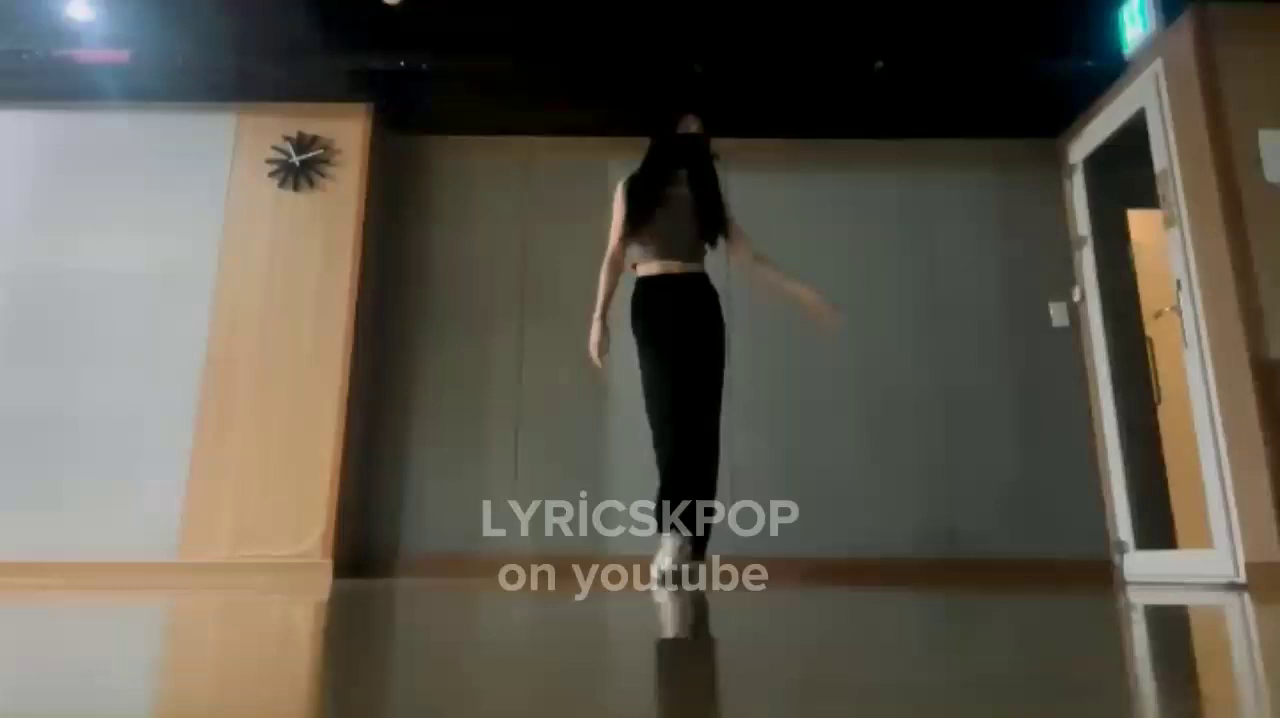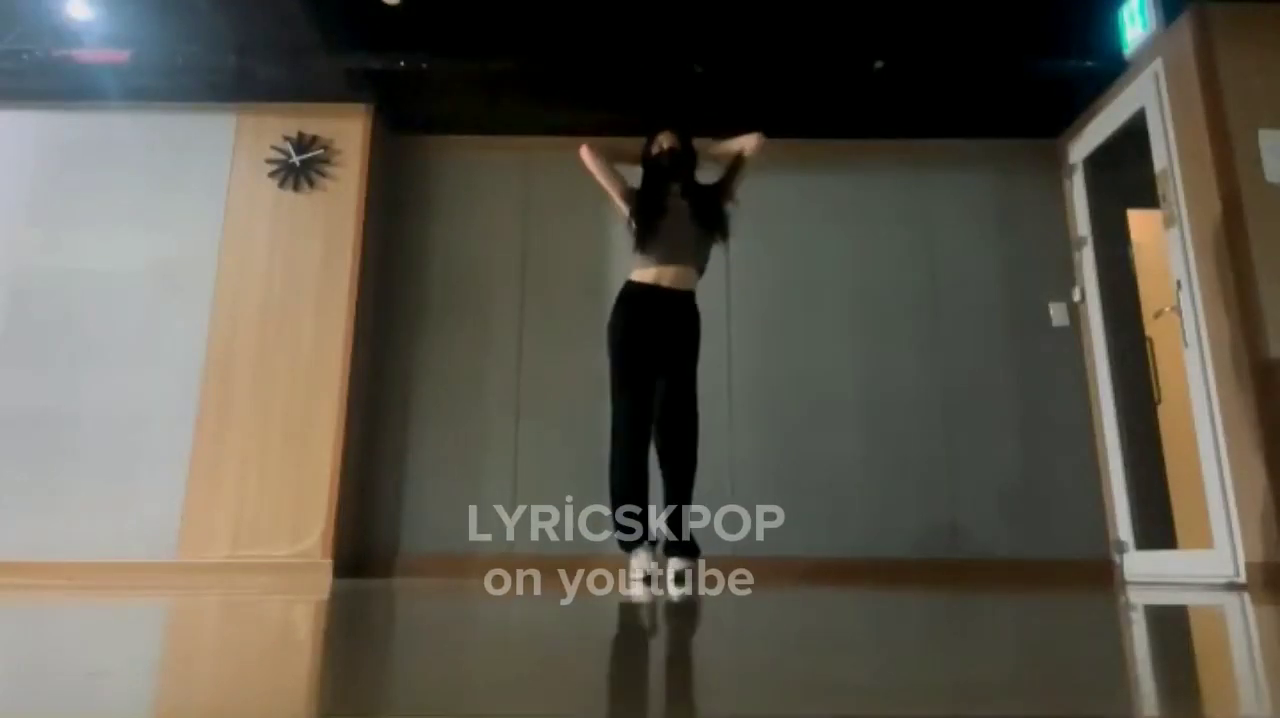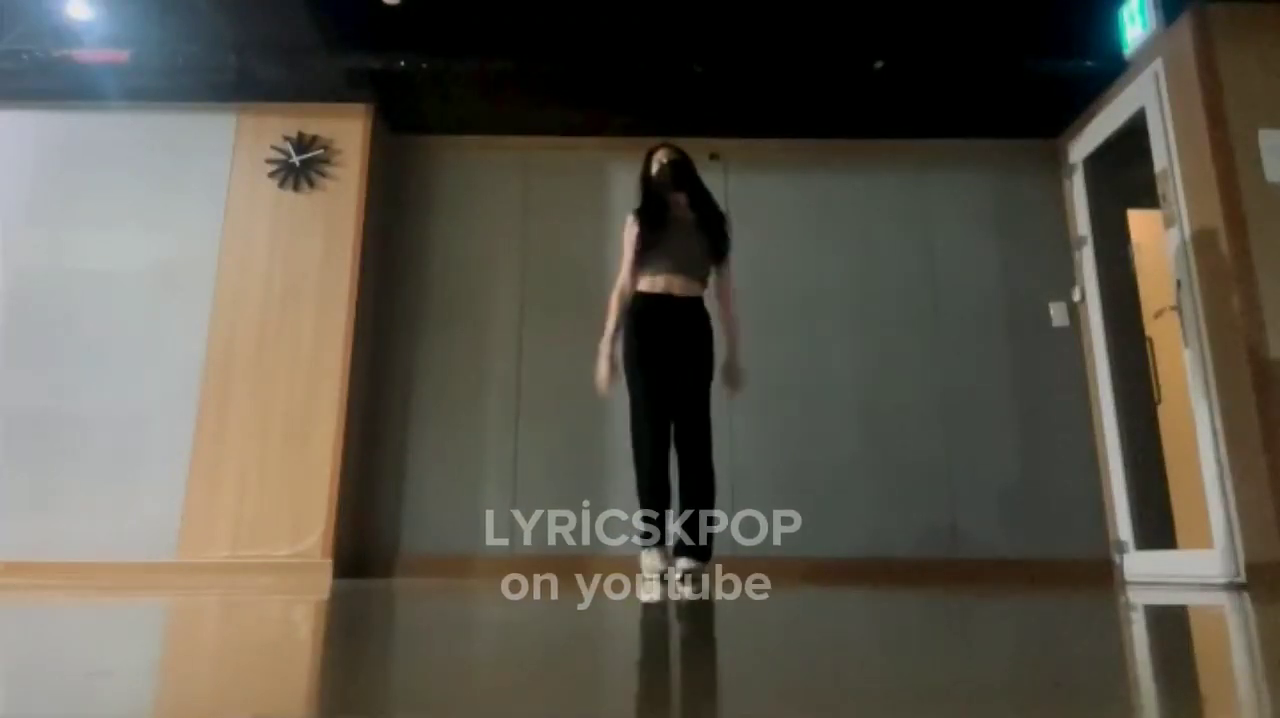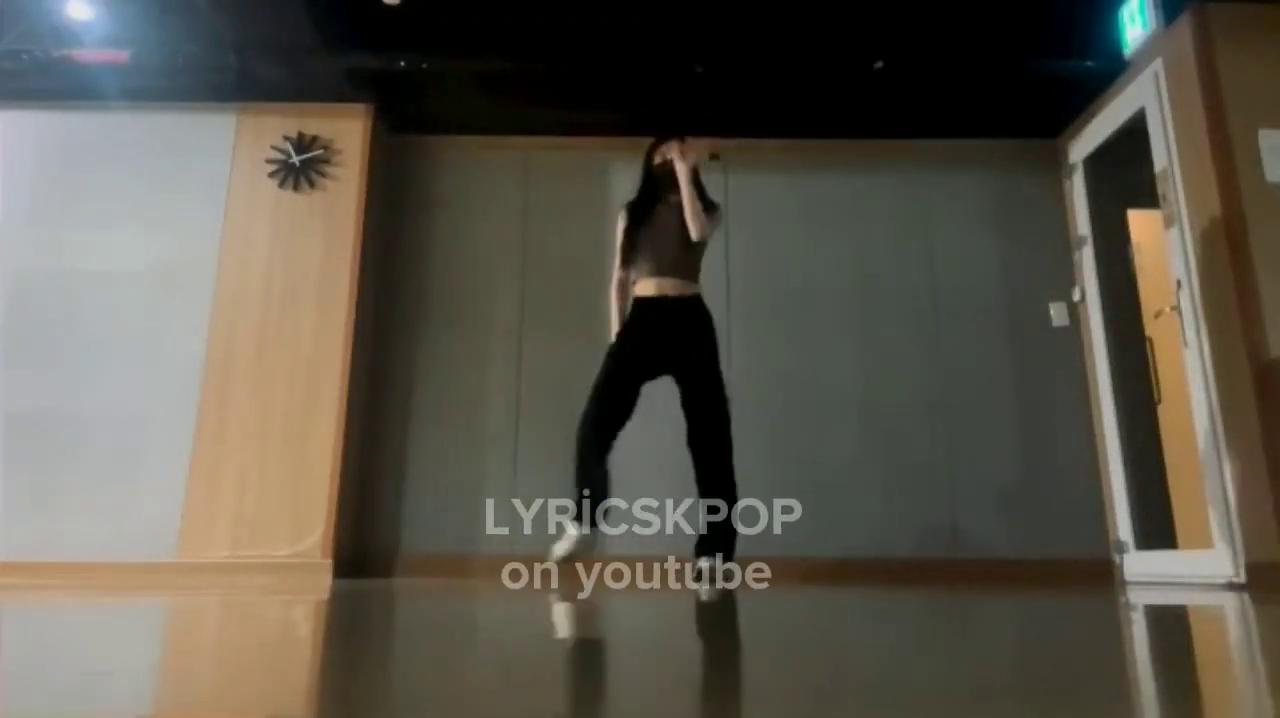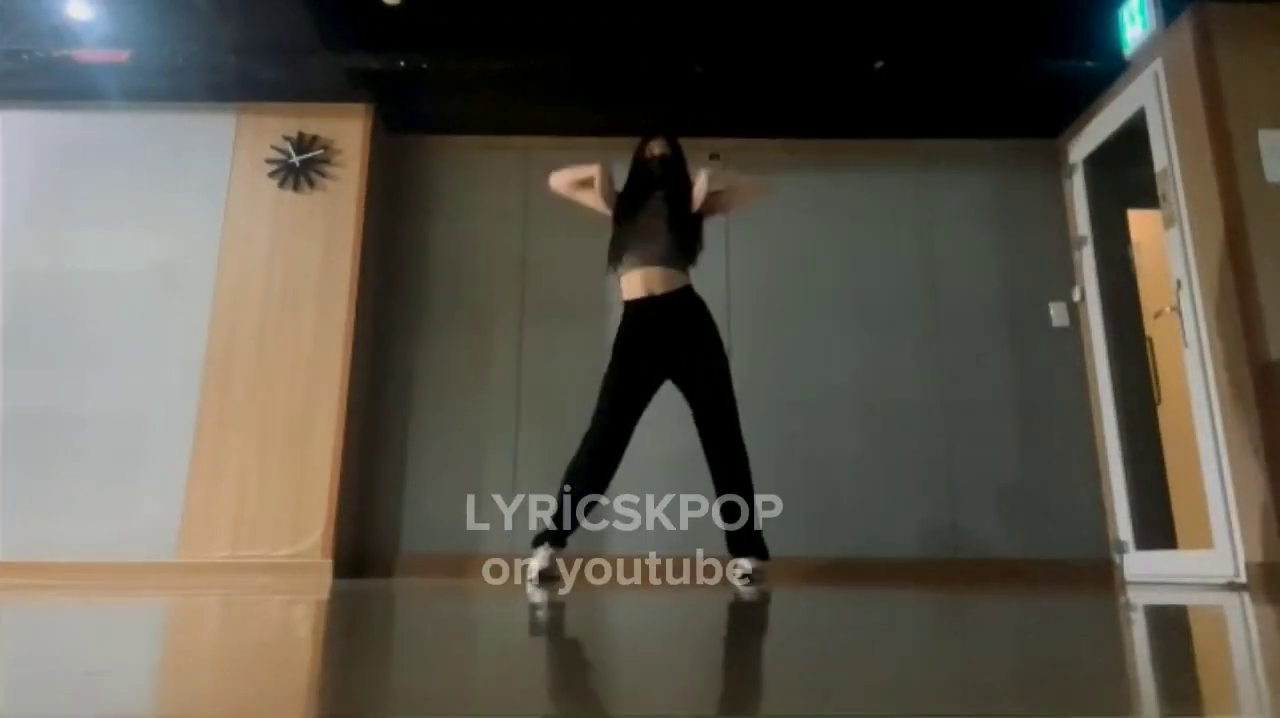
dt=1s
person 1, frame 1
left shoulder: (707, 197)
right shoulder: (633, 189)
left elbow: (746, 257)
right elbow: (614, 256)
left wrist: (801, 293)
right wrist: (599, 317)
left hip: (700, 303)
right hip: (652, 302)
left knee: (701, 420)
right knee: (669, 411)
left ankle: (689, 544)
right ankle: (672, 531)
person 1, frame 2
left shoulder: (711, 201)
right shoulder: (637, 203)
left elbow: (754, 142)
right elbow: (588, 151)
left wrist: (706, 150)
right wrist: (640, 157)
left hip: (681, 316)
right hip: (634, 308)
left knee: (675, 424)
right knee: (630, 427)
left ankle: (678, 550)
right ankle: (638, 549)
person 1, frame 3
left shoulder: (712, 220)
right shoulder: (641, 219)
left elbow: (723, 287)
right elbow: (625, 282)
left wrist: (733, 350)
right wrist: (607, 345)
left hip: (693, 324)
right hip: (649, 320)
left knee: (694, 433)
right knee: (651, 427)
left ankle: (691, 550)
right ankle: (653, 539)
person 1, frame 4
left shoulder: (705, 207)
right shoulder: (632, 213)
left elbow: (698, 232)
right elbow: (619, 278)
left wrist: (686, 170)
right wrist: (618, 333)
left hip: (691, 321)
right hip: (642, 322)
left knee: (710, 436)
right knee: (598, 420)
left ankle: (713, 550)
right ankle: (583, 520)
person 1, frame 5
left shoulder: (690, 204)
right shoulder: (619, 204)
left elbow: (750, 190)
right elbow: (559, 181)
left wrist: (704, 186)
right wrist: (597, 174)
left hip: (689, 324)
right hip: (637, 333)
left knee: (724, 438)
right knee: (601, 439)
left ankle: (748, 553)
right ankle: (550, 543)
